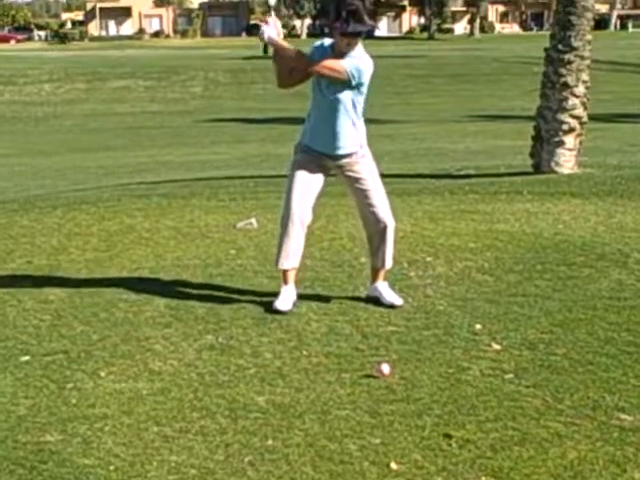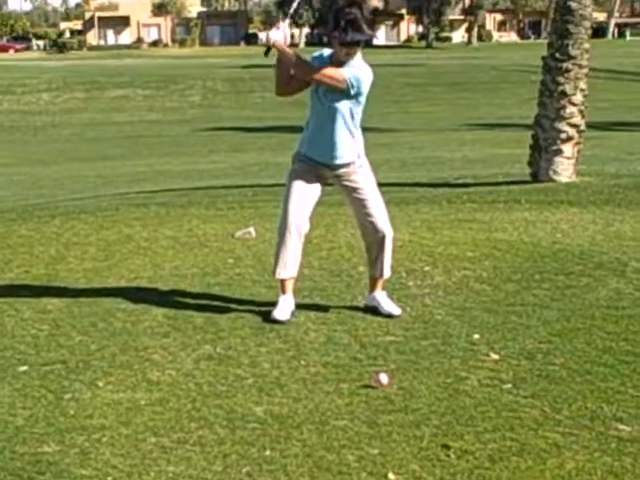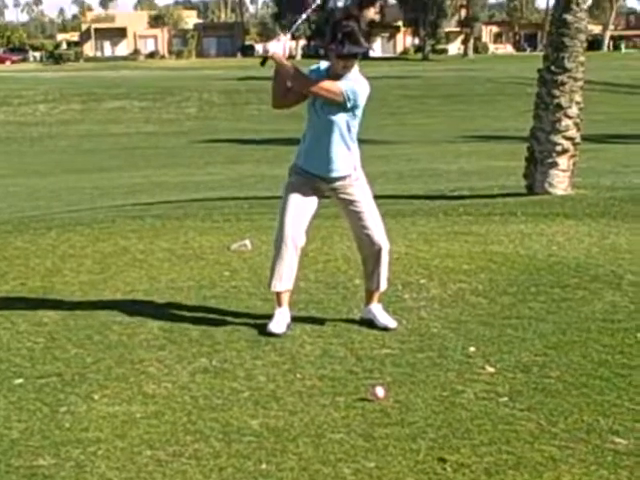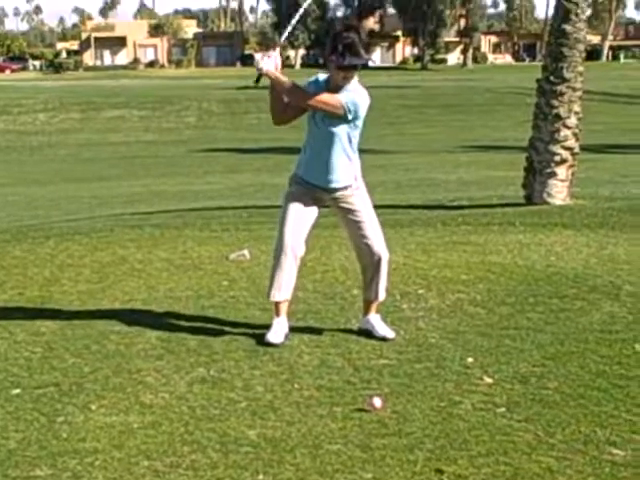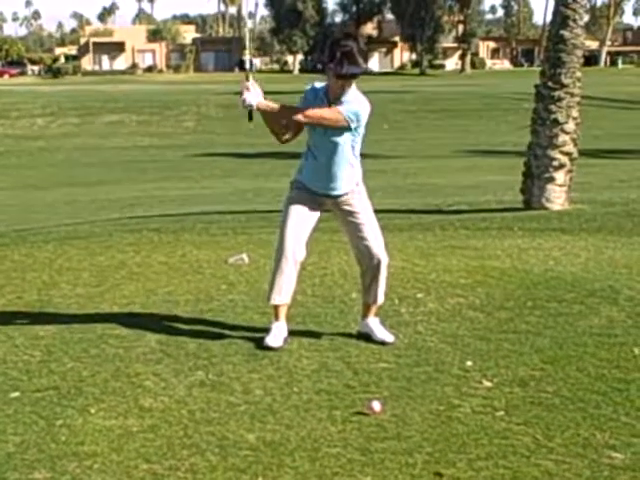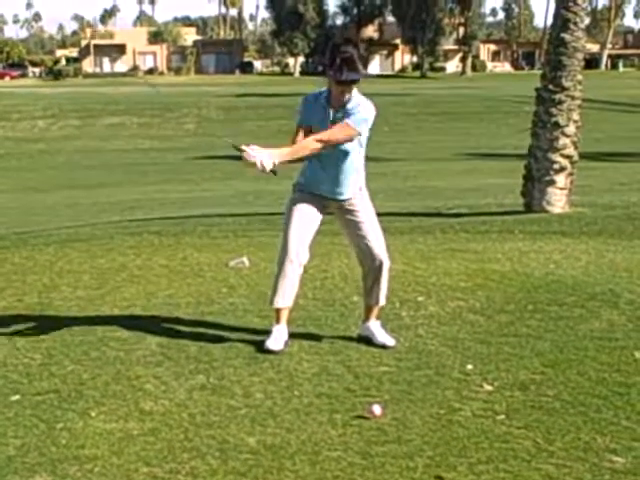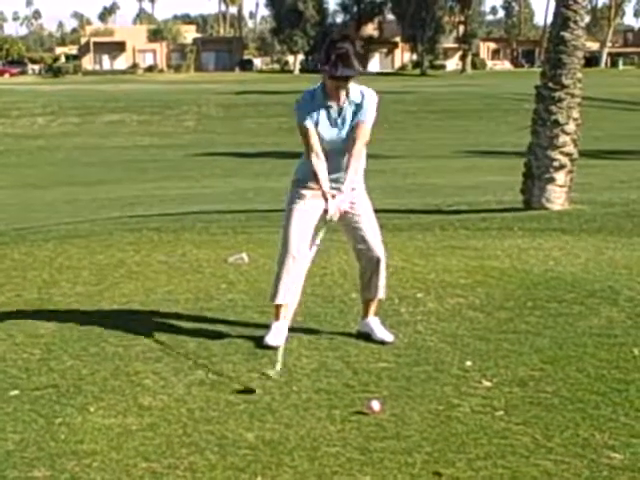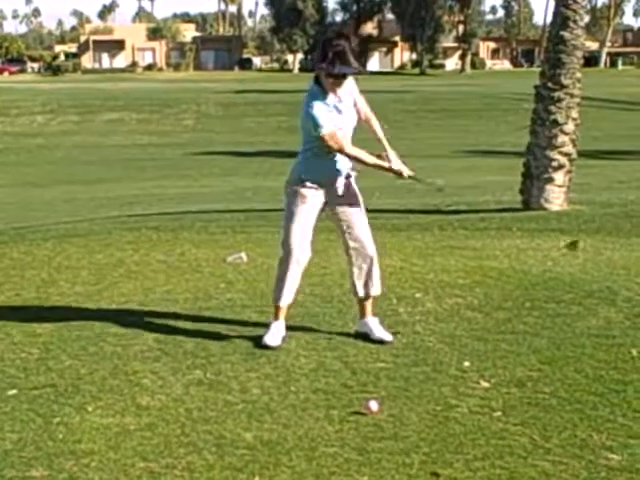
dt=0.1s
person 1, frame 1
left shoulder: (361, 65)
right shoulder: (322, 48)
left elbow: (308, 66)
right elbow: (285, 81)
left wrist: (276, 41)
right wrist: (276, 44)
left hip: (351, 153)
right hip: (312, 151)
left knee: (381, 220)
right knee: (294, 215)
left ankle: (378, 284)
right ankle: (288, 288)
person 1, frame 2
left shoulder: (360, 74)
right shoulder: (323, 57)
left elbow: (309, 72)
right elbow: (284, 89)
left wrist: (281, 46)
right wrist: (280, 48)
left hip: (350, 163)
right hip: (310, 159)
left knee: (380, 228)
right knee: (292, 224)
left ankle: (376, 294)
right ankle: (286, 298)
person 1, frame 3
left shoulder: (357, 87)
right shoulder: (320, 71)
left elbow: (306, 86)
right elbow: (281, 101)
left wrist: (280, 58)
right wrist: (279, 61)
left hip: (346, 176)
right hip: (306, 172)
left knee: (376, 242)
right knee: (288, 237)
left ankle: (372, 307)
right ankle: (282, 311)
person 1, frame 4
left shoulder: (357, 98)
right shoulder: (318, 82)
left elbow: (304, 99)
right elbow: (280, 117)
left wrist: (273, 74)
right wrist: (273, 78)
left hip: (346, 186)
right hip: (307, 183)
left knee: (376, 252)
right knee: (288, 247)
left ankle: (370, 317)
right ankle: (280, 320)
person 1, frame 5
left shoulder: (358, 106)
right shoulder: (314, 92)
left elbow: (303, 116)
right elbow: (284, 135)
left wrist: (262, 103)
right wrist: (263, 107)
left hip: (348, 191)
right hip: (307, 188)
left knee: (375, 255)
right knee: (289, 252)
left ankle: (369, 320)
right ankle: (279, 324)
person 1, frame 6
left shoulder: (364, 110)
right shoulder: (311, 102)
left elbow: (320, 142)
right elbow: (300, 143)
left wrist: (275, 155)
right wrist: (270, 155)
left hip: (350, 194)
right hip: (310, 191)
left knee: (377, 258)
right knee: (292, 256)
left ankle: (370, 323)
right ankle: (280, 328)
person 1, frame 7
left shoulder: (367, 97)
right shoulder: (307, 105)
left elbow: (358, 146)
right elbow: (314, 152)
left wrist: (343, 189)
right wrist: (325, 190)
left hip: (349, 186)
right hip: (311, 185)
left knee: (374, 253)
right knee: (294, 251)
left ankle: (369, 319)
right ankle: (279, 323)
person 1, frame 8
left shoulder: (344, 83)
right shoulder: (315, 108)
left elbow: (365, 116)
right elbow: (345, 149)
left wrist: (389, 150)
right wrist: (385, 166)
left hip: (342, 181)
right hip: (307, 184)
left knee: (364, 249)
right knee: (295, 252)
left ankle: (367, 319)
right ankle: (278, 323)
